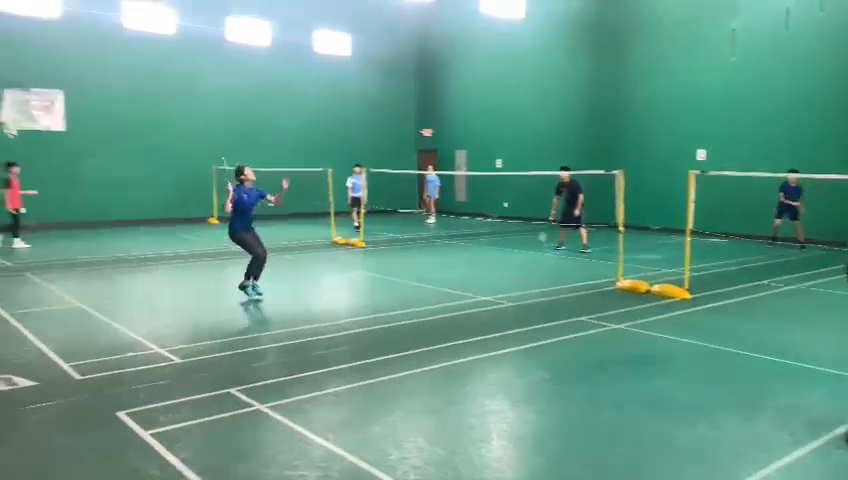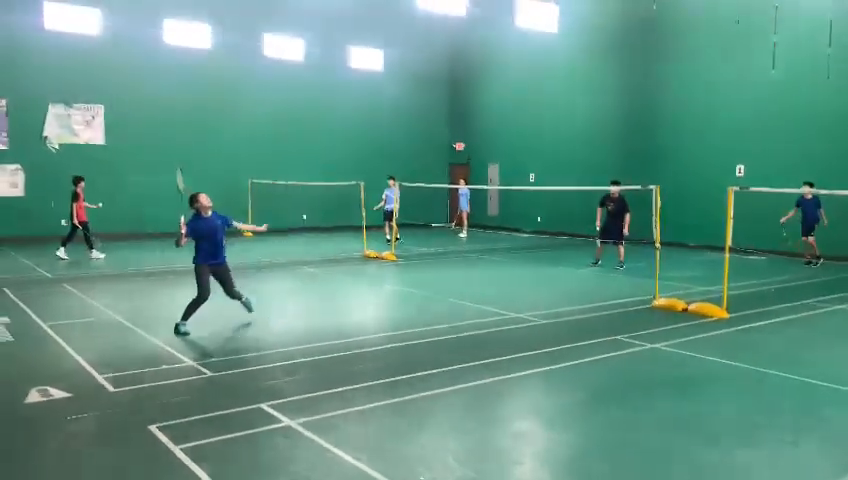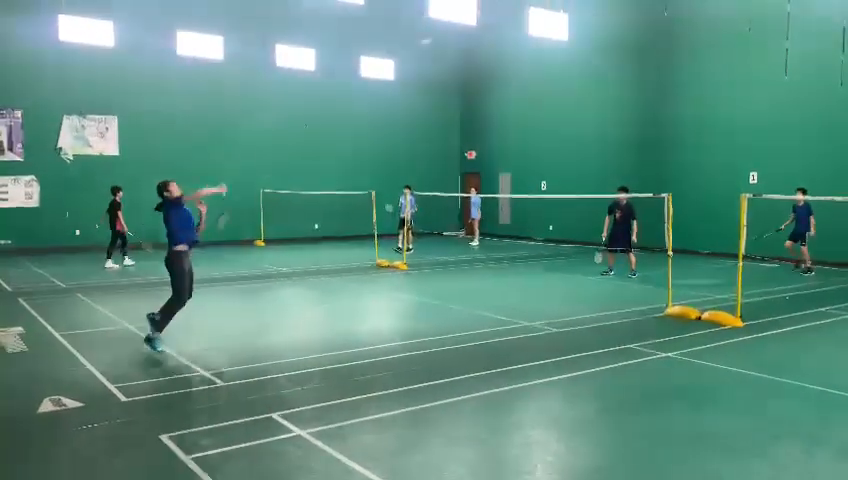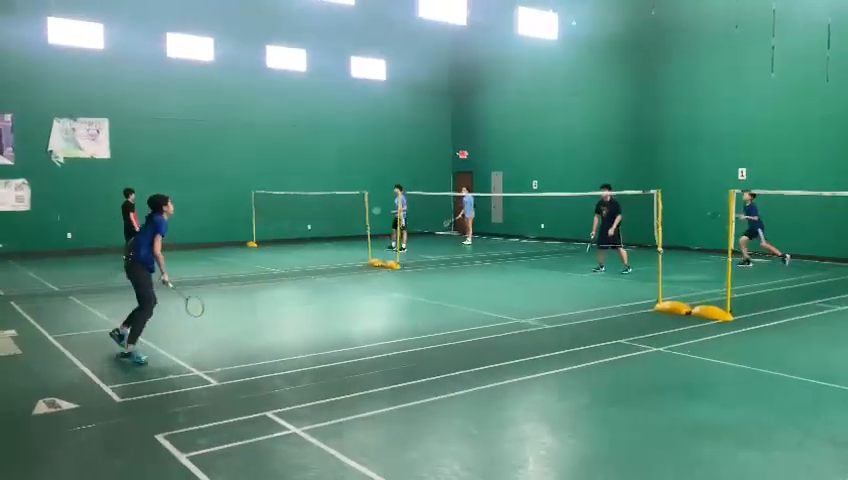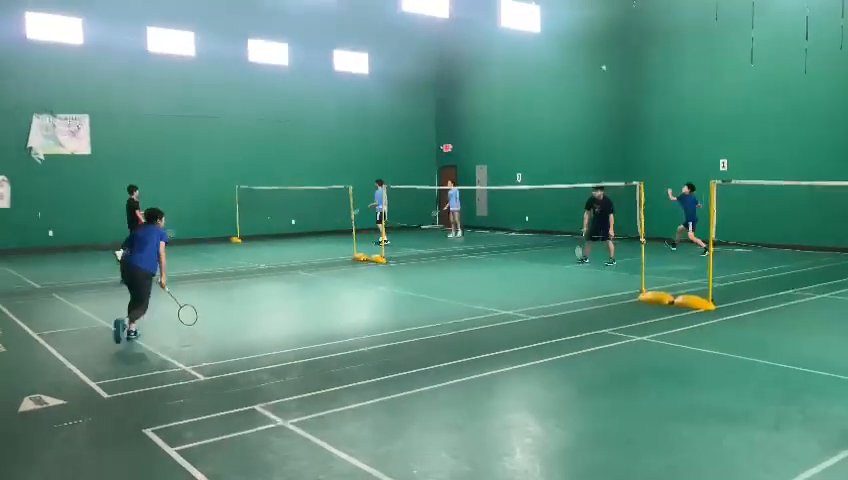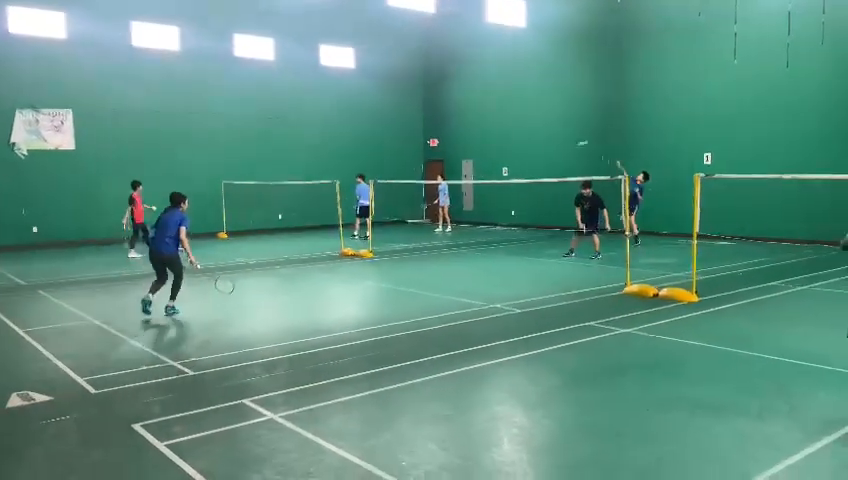
dt=0.4s
person 1, frame 1
left shoulder: (256, 190)
right shoulder: (237, 191)
left elbow: (274, 200)
right elbow: (227, 209)
left wrist: (283, 189)
right wrist: (230, 193)
left hip: (249, 229)
right hip: (237, 230)
left knee: (263, 254)
right knee: (259, 254)
left ankle: (253, 283)
right ankle: (246, 283)
person 1, frame 2
left shoulder: (219, 217)
right shoulder: (194, 223)
left elbow: (238, 226)
right elbow: (179, 244)
left wrist: (258, 228)
right wrist: (182, 233)
left hip: (220, 262)
right hip: (203, 264)
left knee: (231, 292)
right knee: (203, 295)
left ankle: (242, 299)
right ankle: (182, 323)
person 1, frame 3
left shoulder: (180, 211)
right shoulder: (171, 205)
left elbow: (196, 233)
right elbow: (197, 195)
left wrist: (202, 215)
right wrist: (217, 189)
left hip: (183, 257)
right hip: (177, 257)
left knee: (185, 296)
right knee: (180, 299)
left ankle: (156, 317)
right ankle: (154, 335)
person 1, frame 4
left shoulder: (151, 221)
right shoulder: (160, 222)
left elbow: (132, 244)
right elbow: (157, 250)
left wrist: (129, 258)
right wrist: (164, 273)
left hip: (133, 266)
right hip: (141, 268)
left knee: (149, 302)
right knee: (147, 309)
left ankle: (121, 330)
right ankle: (129, 350)
person 1, frame 5
left shoulder: (135, 232)
right shoulder: (160, 233)
left elbow: (126, 252)
right elbow: (161, 253)
left wrist: (125, 276)
right wrist: (163, 276)
left hip: (127, 267)
right hip: (144, 271)
left knee: (135, 298)
right knee: (141, 305)
left ankle: (131, 329)
right ankle: (123, 322)
person 1, frame 6
left shoulder: (163, 215)
right shoulder: (182, 217)
right elbow: (182, 237)
right wrist: (191, 257)
left hip: (154, 251)
right hip: (169, 252)
left knee: (161, 278)
right knee: (178, 276)
left ankle: (148, 297)
right ankle: (170, 306)
